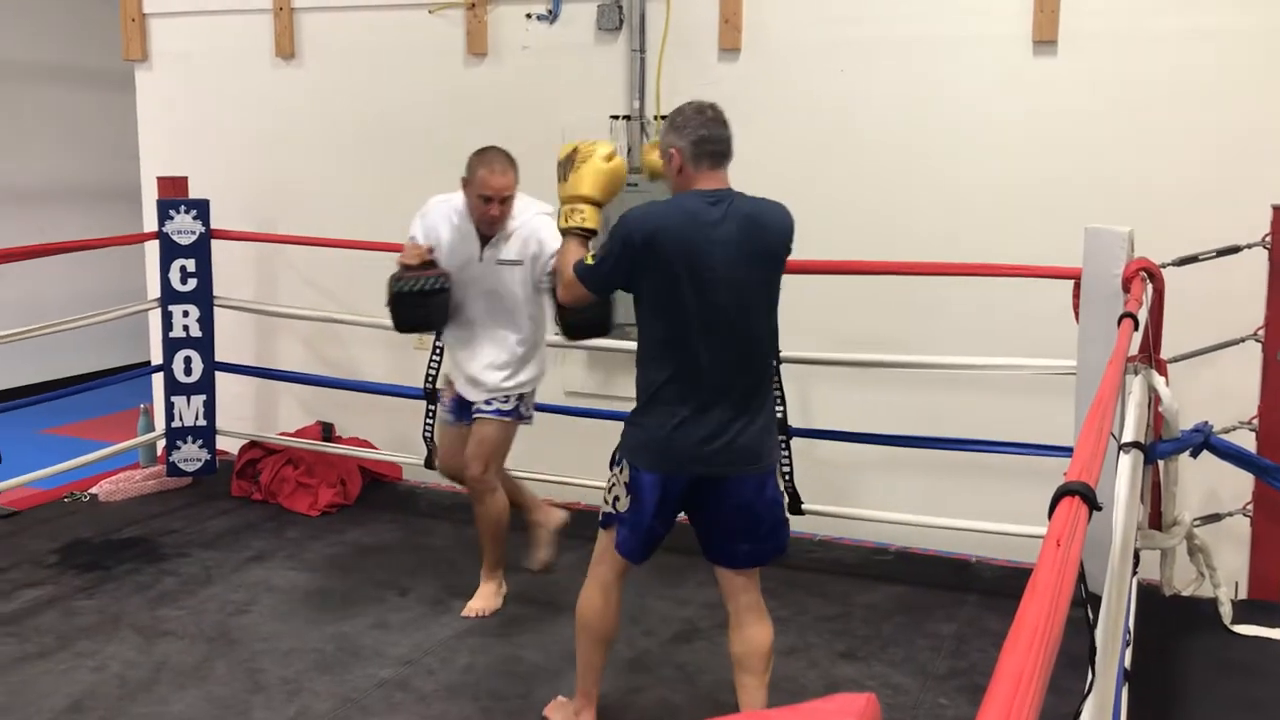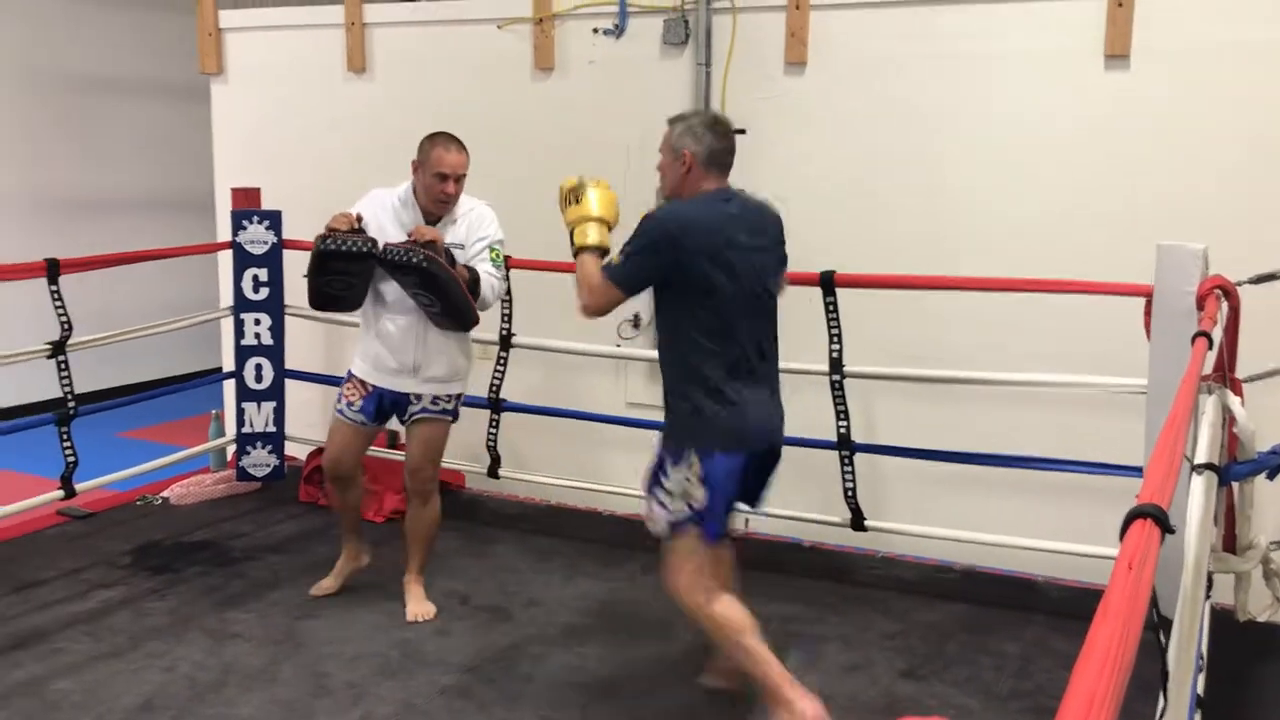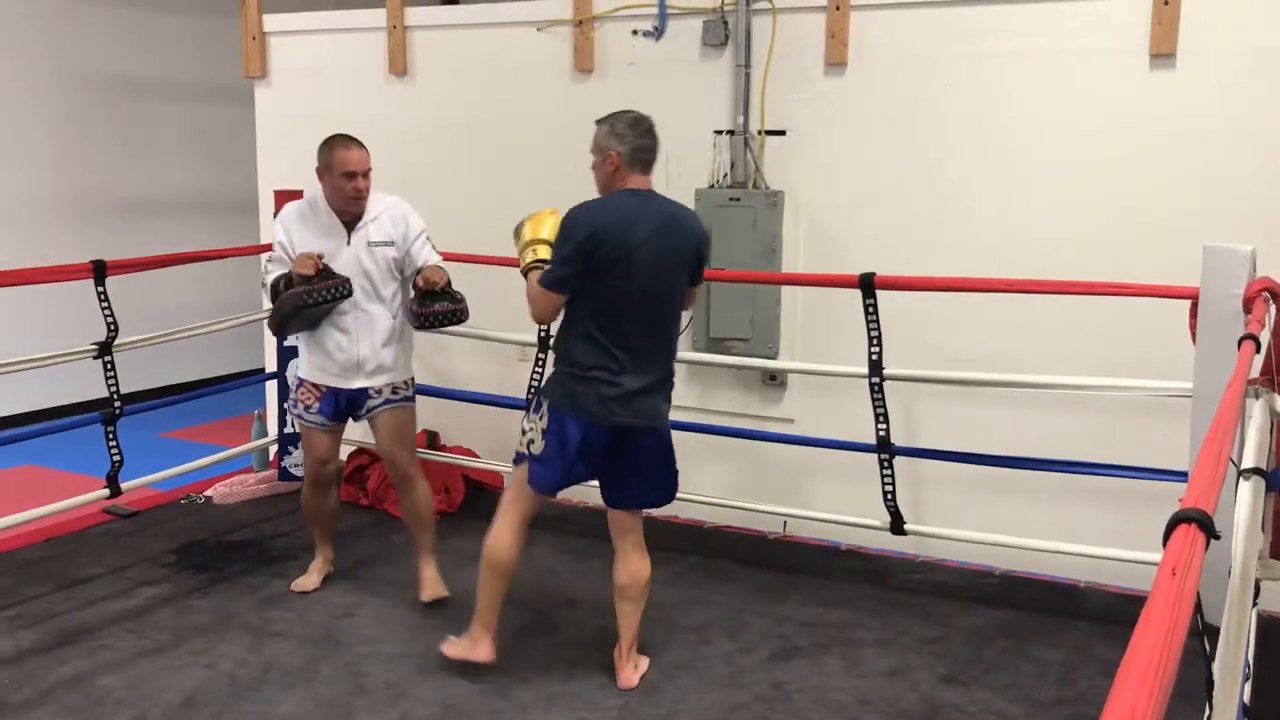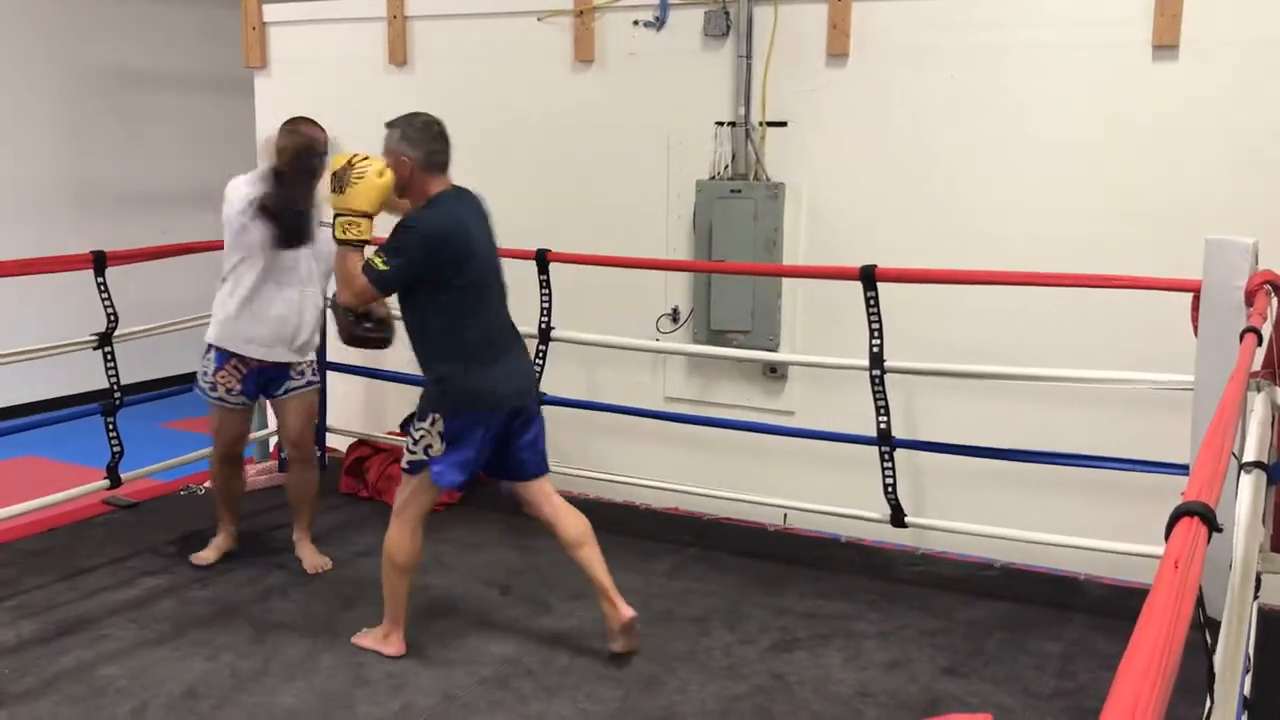
dt=1s
person 1, frame 1
left shoulder: (646, 226)
right shoulder: (774, 223)
left elbow: (571, 291)
left wrist: (578, 209)
right wrist: (681, 186)
left hip: (659, 442)
right hip: (744, 447)
left knee: (608, 568)
right knee: (744, 595)
person 1, frame 2
left shoulder: (668, 226)
right shoulder: (763, 219)
left elbow: (593, 298)
left wrist: (587, 231)
left hip: (711, 433)
right hip: (756, 420)
left knee: (690, 581)
right ankle: (731, 659)
person 1, frame 3
left shoulder: (586, 220)
right shoulder: (689, 226)
left elbow: (542, 309)
left wrist: (538, 255)
left hip: (578, 400)
right hip: (646, 407)
left knee: (515, 509)
right knee: (628, 534)
left ankle: (481, 638)
right ankle: (627, 660)
person 1, frame 4
left shoulder: (423, 229)
right shoulder: (464, 204)
left elbow: (355, 294)
left hip: (464, 396)
right hip: (513, 381)
left knee: (409, 506)
right knee: (543, 498)
left ankle: (390, 632)
right ankle: (614, 605)
person 2, frame 1
left shoulder: (537, 226)
right shoulder: (438, 214)
right wrist: (410, 261)
left hip: (509, 373)
right hip: (463, 364)
left knee: (482, 474)
right knee: (454, 463)
left ankle: (495, 577)
right ankle: (542, 516)
person 2, frame 2
left shoulder: (478, 219)
right shoulder: (377, 206)
left elbow: (487, 293)
left wrist: (444, 256)
right wrist: (337, 236)
left hip: (437, 375)
right hip: (373, 366)
left knee: (421, 480)
right knee: (337, 465)
left ankle: (414, 580)
right ankle: (351, 552)
person 2, frame 3
left shoulder: (397, 214)
right shoulder: (294, 219)
left elbow: (425, 266)
right elbow: (275, 289)
left wrist: (433, 275)
right wrist: (293, 276)
left hip: (385, 370)
right hip: (320, 371)
left knee: (403, 466)
right knee: (319, 471)
left ankle: (426, 562)
right ankle: (323, 556)
person 2, frame 4
right shoulder: (250, 188)
right elbow: (266, 224)
right wrist: (284, 168)
left hip: (295, 351)
right hip: (237, 344)
left knee: (301, 447)
right knee: (228, 447)
left ankle: (304, 537)
right ankle: (225, 531)
